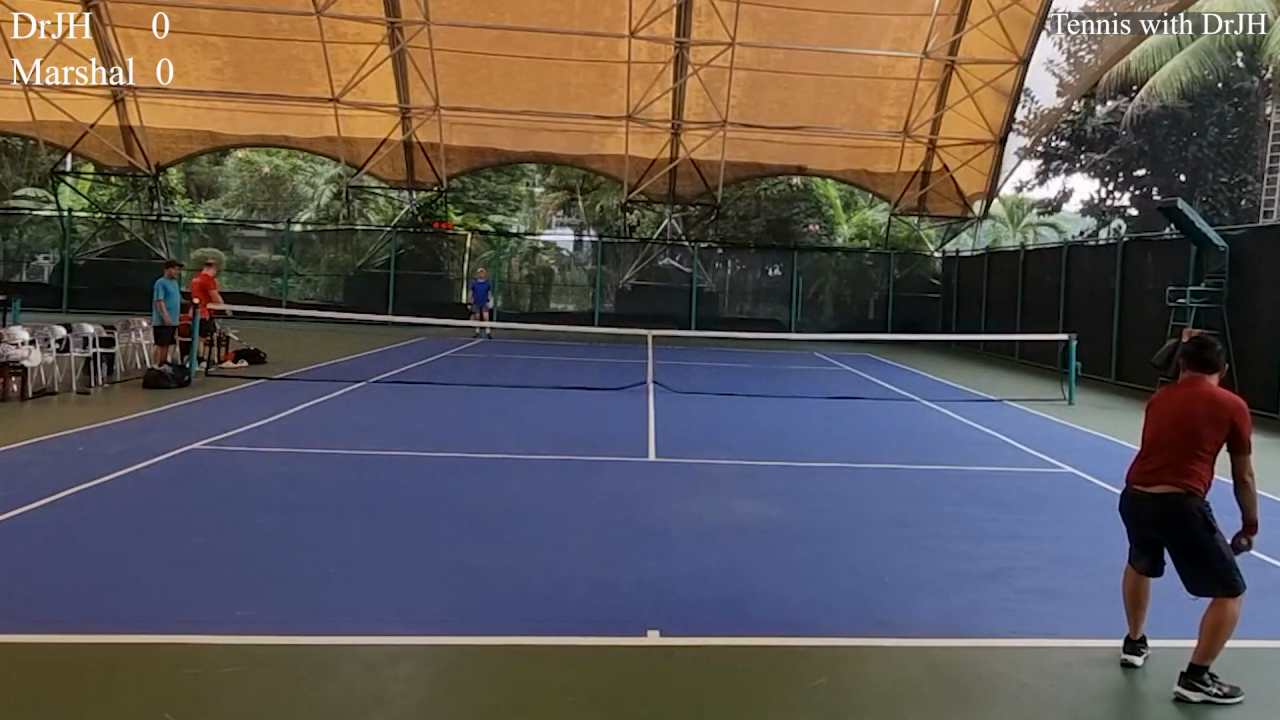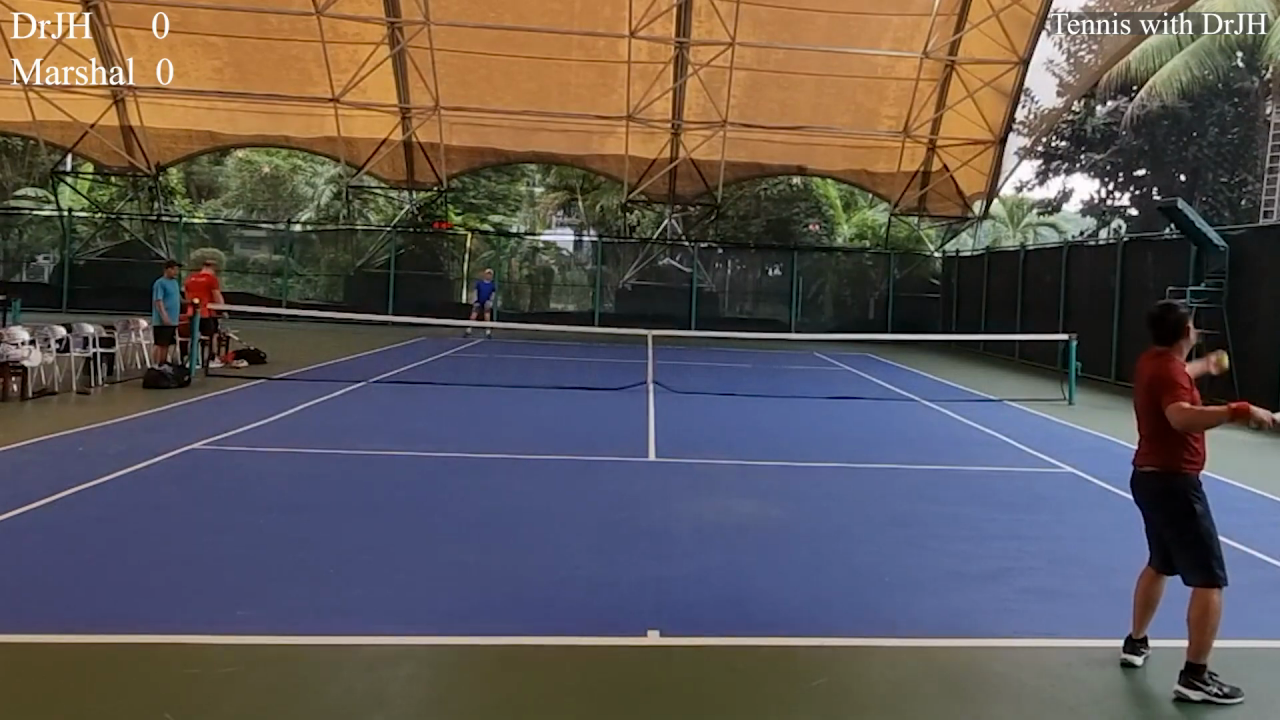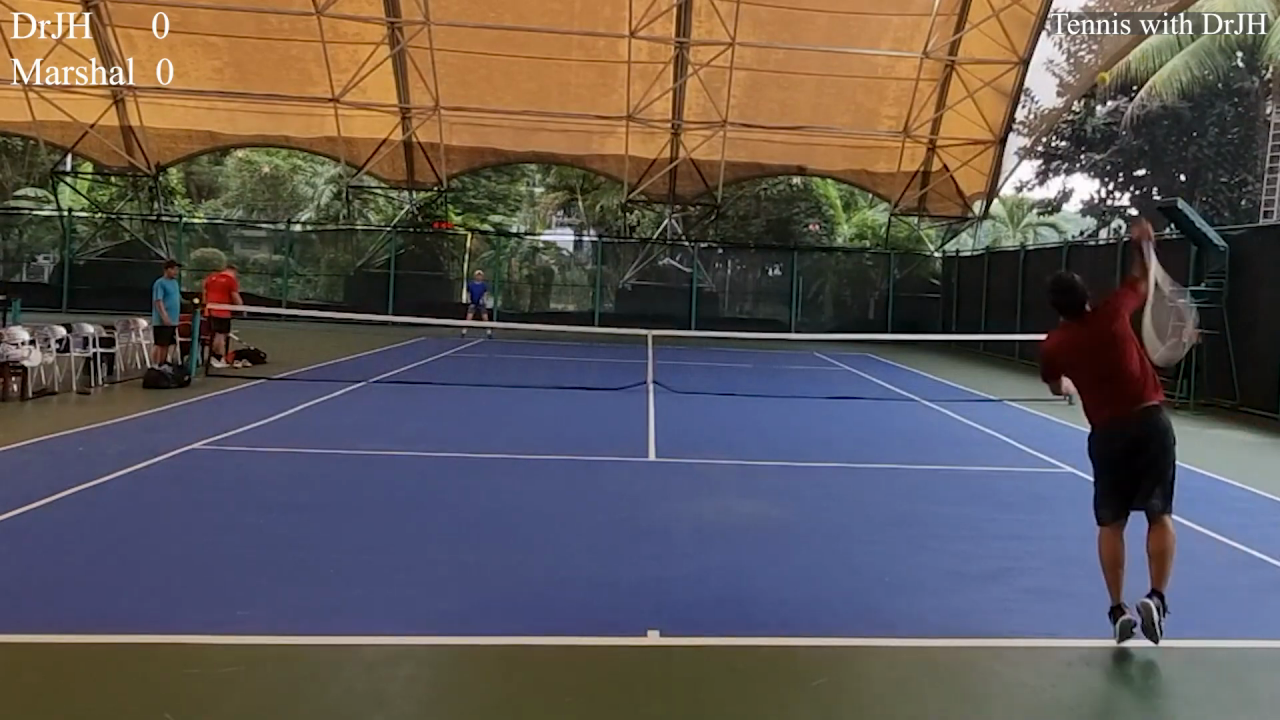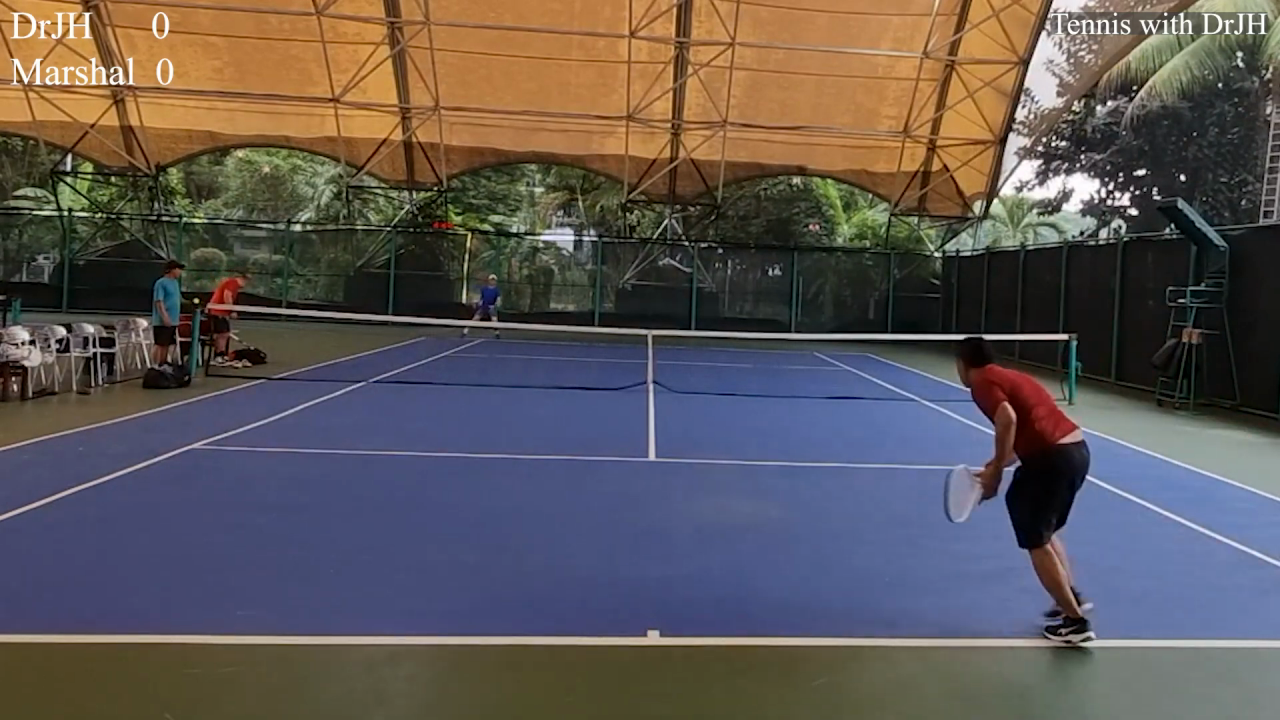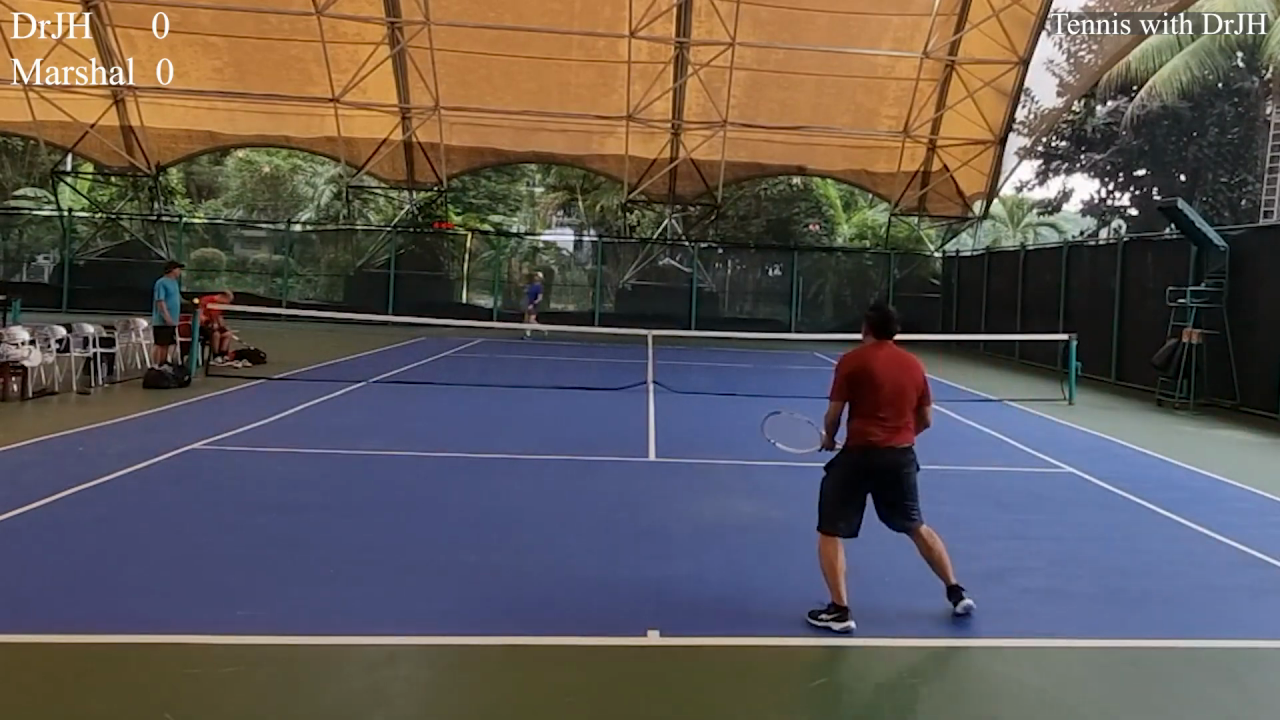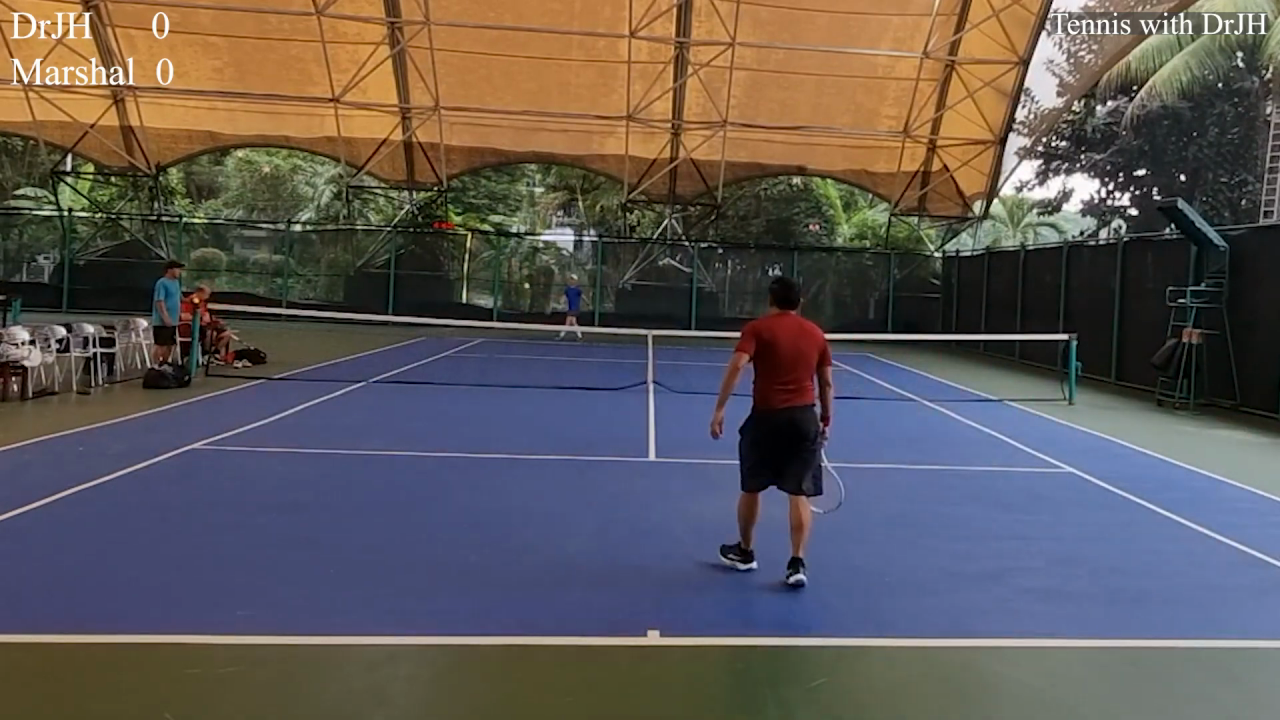
dt=0.7s
person 1, frame 1
left shoulder: (1160, 398)
right shoulder: (1231, 405)
right elbow: (1243, 475)
right wrist: (1250, 526)
left hip: (1134, 497)
right hip: (1179, 505)
left knee: (1139, 565)
right knee: (1230, 591)
left ankle: (1134, 643)
right ankle: (1195, 678)
person 1, frame 2
left shoulder: (1150, 362)
right shoulder: (1169, 371)
right elbow: (1182, 418)
left wrist: (1205, 365)
right wrist: (1241, 411)
left hip: (1148, 478)
right hip: (1174, 483)
left knee: (1158, 565)
right knee: (1209, 581)
left ankle: (1136, 642)
right ankle: (1195, 676)
person 1, frame 3
left shoulder: (1052, 347)
right shoulder: (1108, 316)
left elbow: (1054, 384)
right elbow: (1142, 284)
right wrist: (1143, 246)
left hip: (1109, 434)
right hip: (1151, 424)
left knee: (1110, 524)
right knee: (1159, 517)
left ankle: (1118, 610)
right ankle: (1155, 598)
person 1, frame 4
left shoulder: (984, 383)
right shoulder: (1013, 377)
left elbow: (1007, 420)
left wrist: (994, 474)
right wrist: (996, 464)
left hip: (1048, 457)
right hip: (1076, 450)
left knee: (1035, 542)
right knee: (1042, 531)
left ankle: (1075, 622)
right ankle: (1071, 597)
person 1, frame 5
left shoulder: (852, 361)
right shoulder: (914, 366)
left elbow: (833, 414)
right elbow: (925, 419)
left wrist: (828, 438)
left hip: (859, 455)
right hip: (900, 457)
left knee: (831, 532)
right knee: (915, 526)
left ankle: (838, 610)
right ankle: (956, 592)
person 1, frame 6
left shoulder: (757, 329)
right shoulder: (815, 334)
left elbow: (736, 367)
right elbow: (826, 382)
left wrist: (719, 410)
right wrist: (826, 420)
left hip: (767, 417)
right hip: (804, 417)
left knee: (751, 488)
right knee: (799, 493)
left ankle: (744, 552)
right ankle: (797, 564)
